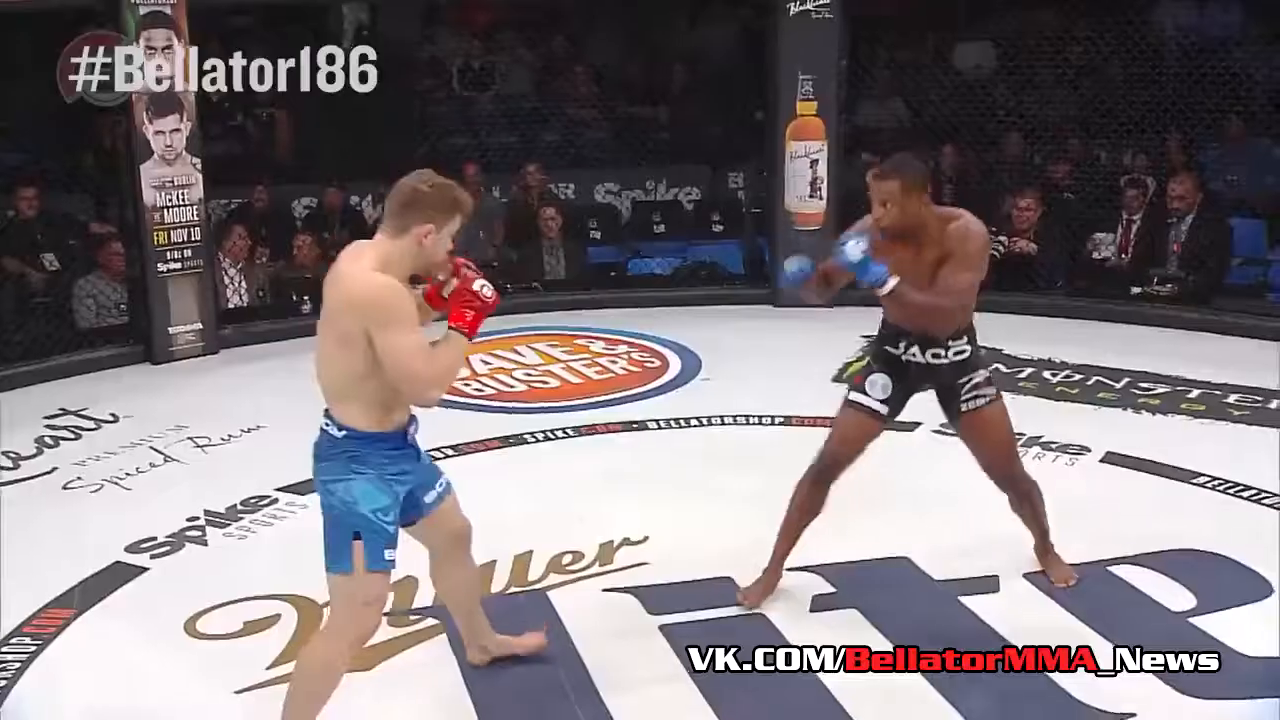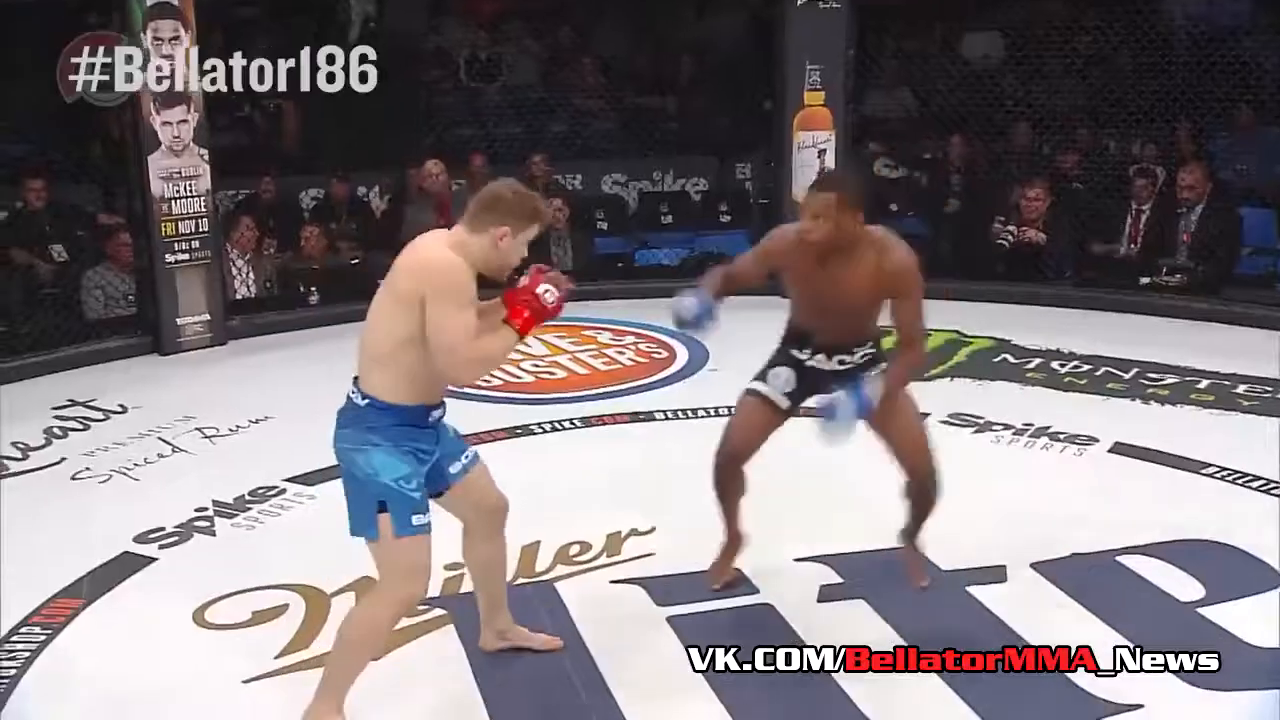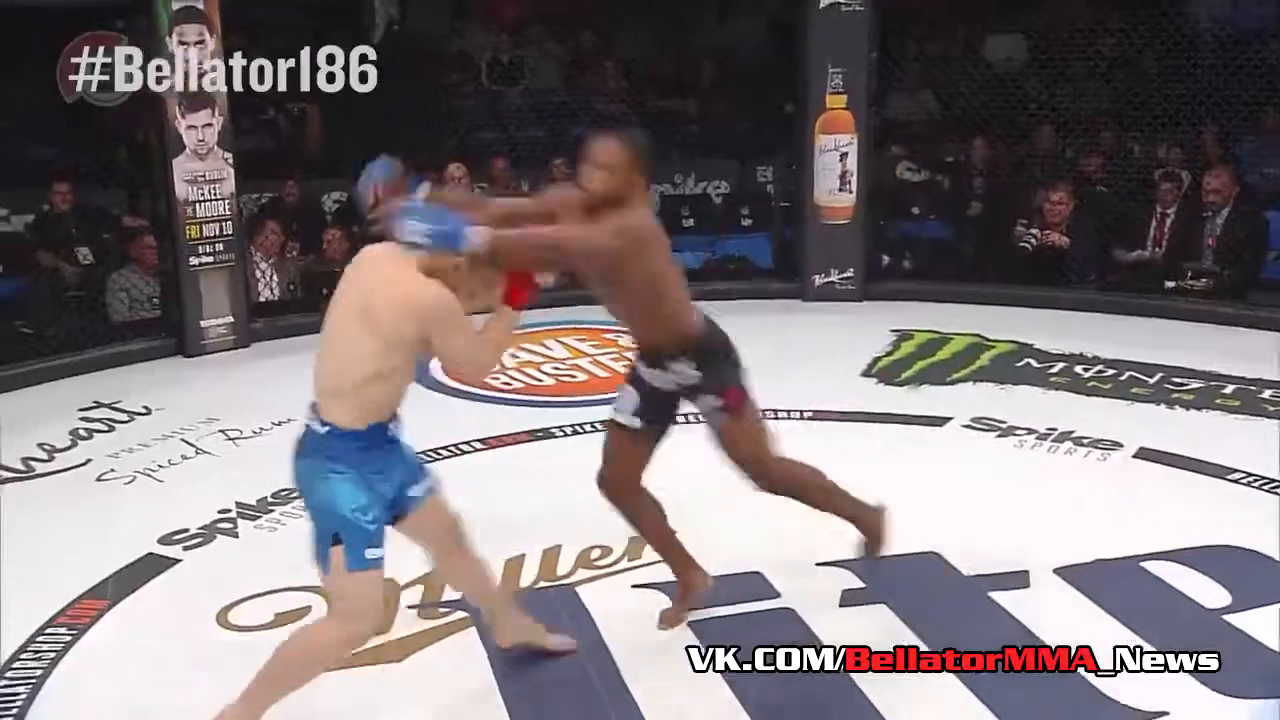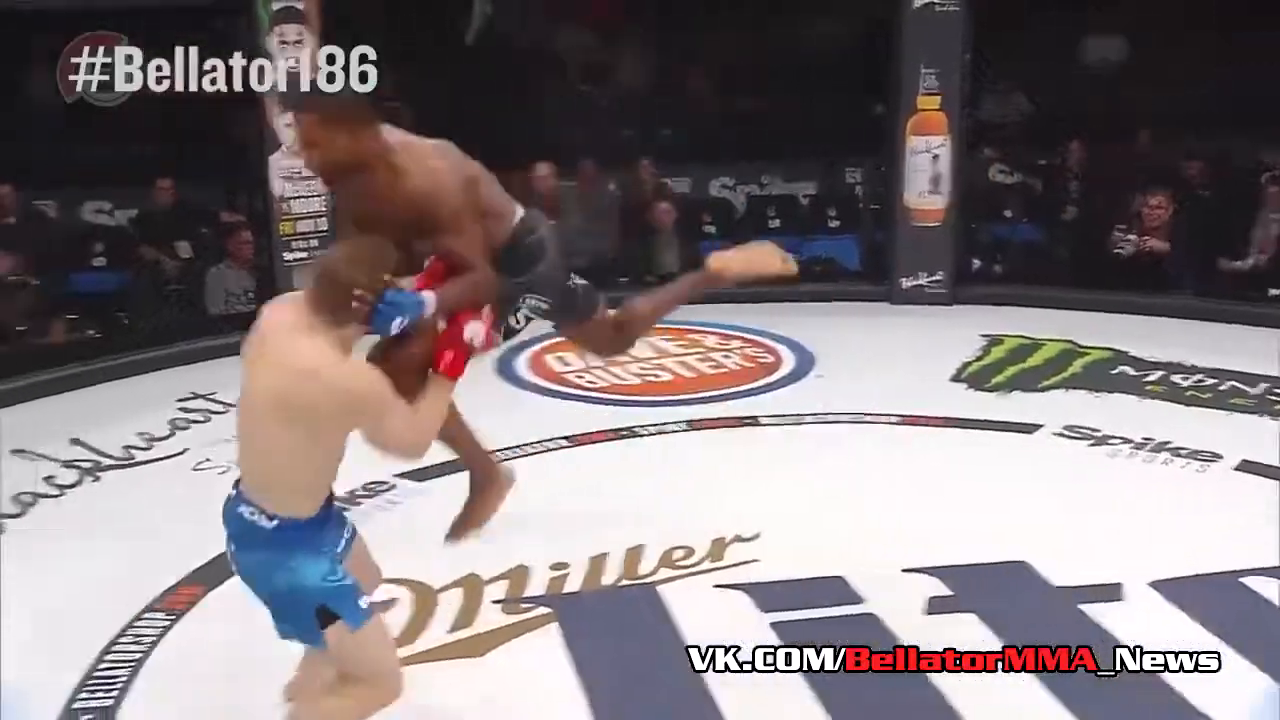
dt=0.3s
person 1, frame 1
left shoulder: (363, 256)
right shoulder: (377, 287)
right elbow: (424, 387)
left wrist: (436, 298)
right wrist: (465, 319)
left hip: (391, 446)
right hip: (362, 460)
left knee: (453, 534)
right knee: (355, 621)
left ankle: (481, 642)
person 1, frame 2
left shoulder: (443, 247)
right shoulder: (445, 265)
left elbow: (464, 326)
right elbow: (460, 365)
left wrist: (508, 306)
right wrist: (521, 320)
left hip: (421, 421)
right hip: (381, 433)
left knee: (489, 509)
right knee: (403, 588)
left ankle: (498, 627)
person 1, frame 3
left shoulder: (381, 256)
right shoulder: (428, 297)
right elbow: (475, 366)
right wrist: (514, 299)
left hip: (374, 441)
right hip: (340, 461)
left knee: (449, 539)
right knee: (356, 622)
left ankle: (512, 625)
person 1, frame 4
left shoulder: (282, 310)
right shoulder: (354, 386)
right elbow: (410, 441)
right wrist: (451, 363)
left hip: (250, 520)
right hip: (292, 547)
left knee: (366, 577)
right knee: (380, 681)
person 2, frame 1
left shoulder: (964, 234)
right shoulder: (868, 232)
left elbow: (947, 314)
right elbow: (824, 287)
left wrist: (882, 280)
right wrist: (807, 274)
left hip: (955, 353)
right hip: (894, 349)
left knee: (1009, 473)
right knee: (828, 463)
left ankle: (1045, 548)
right ankle: (773, 569)
person 2, frame 2
left shoulder: (893, 259)
right shoulder: (785, 242)
left elbow: (912, 345)
right elbow: (728, 274)
left wrist: (874, 394)
right wrist: (699, 301)
left hip: (857, 355)
right hip: (797, 350)
left knee: (922, 474)
right knee: (729, 455)
left ankle: (911, 539)
right ankle: (731, 543)
person 2, frame 3
left shoulder: (630, 229)
right shoulder: (568, 204)
left elbow: (545, 245)
right elbow: (502, 213)
left wrist: (468, 241)
left hip: (700, 360)
right hip: (653, 361)
left knee: (768, 475)
right knee: (616, 483)
left ankle: (864, 516)
right ankle: (690, 578)
person 2, frame 4
left shoulder: (430, 179)
right shoulder: (344, 168)
left elbow: (480, 282)
left wrist: (420, 306)
left hip: (519, 257)
right hip: (488, 245)
right knee: (610, 337)
right ankle: (715, 272)
